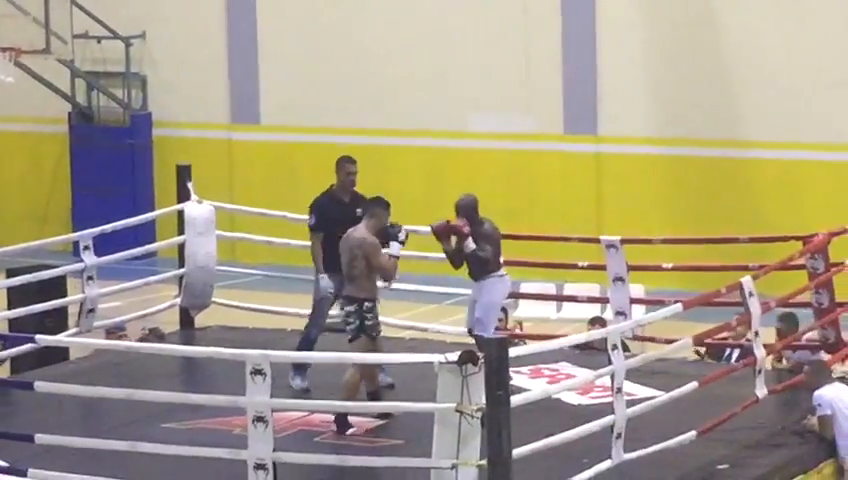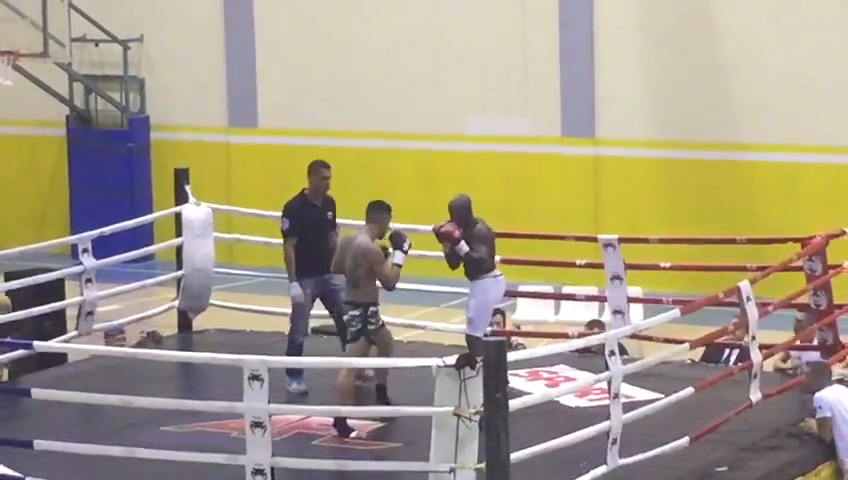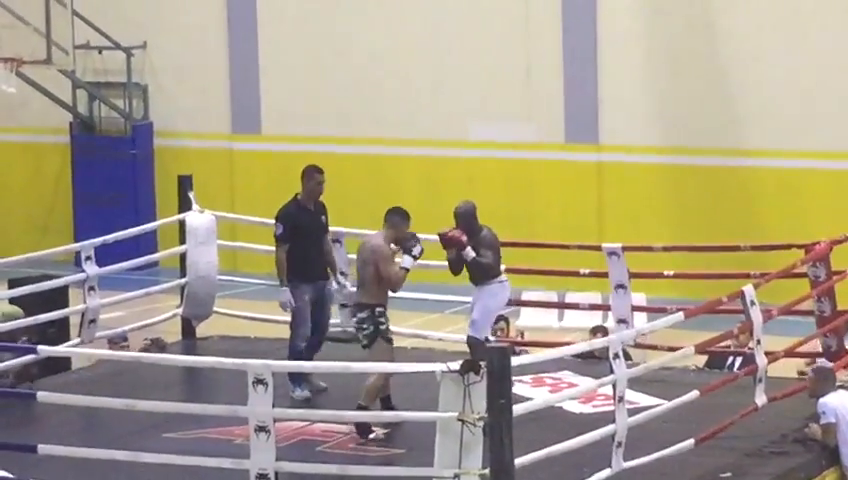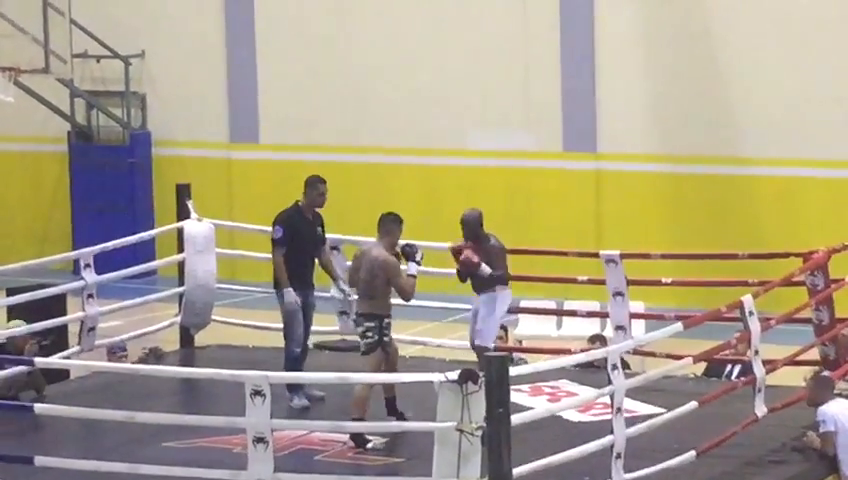
dt=0.3s
person 1, frame 1
left shoulder: (350, 235)
right shoulder: (368, 240)
right elbow: (388, 274)
left wrist: (385, 243)
right wrist: (396, 245)
left hip: (355, 302)
right hip: (360, 306)
right knee: (360, 363)
left ankle: (375, 404)
right ankle: (341, 418)
person 1, frame 2
left shoulder: (350, 240)
right shoulder: (371, 249)
left elbow: (336, 267)
right elbow: (390, 283)
right wrist: (399, 253)
left hip: (359, 306)
right hip: (362, 310)
left knee: (386, 344)
right knee: (352, 366)
left ankle: (382, 400)
right ankle: (340, 421)
person 1, frame 3
left shoulder: (370, 242)
right shoulder: (380, 248)
right elbow: (394, 285)
left wrist: (400, 252)
right wrist: (409, 258)
left hip: (367, 309)
right hip: (370, 312)
left knee: (384, 363)
left ankle: (387, 408)
right ankle: (361, 419)
person 1, frame 4
left shoulder: (362, 252)
right shoulder: (387, 261)
left elbow: (351, 281)
right elbow: (407, 295)
right wrist: (413, 264)
left hip: (364, 316)
right hip: (375, 321)
left knee: (391, 361)
left ankle: (393, 412)
right ankle: (356, 432)
person 2, frame 1
left shoulder: (361, 202)
right shoulder: (322, 203)
right elbow: (316, 242)
right wrist: (321, 275)
right hip: (330, 274)
right knee: (316, 325)
right ankle: (298, 372)
person 2, frame 2
left shoulder: (329, 203)
right shoulder: (294, 208)
right elbow: (288, 247)
right wrist: (293, 282)
left hip: (329, 274)
right hip: (304, 278)
left knee: (346, 320)
right knee: (299, 329)
right ankle: (294, 377)
person 2, frame 3
left shoulder: (321, 208)
right shoulder: (288, 213)
right elbow: (281, 252)
left wrist: (335, 273)
right wrist: (283, 287)
left hip: (322, 280)
right hip: (300, 283)
left knee: (320, 332)
right knee: (301, 334)
left ankle: (304, 373)
right ankle: (296, 383)
person 2, frame 4
left shoulder: (317, 219)
right shoulder: (286, 218)
left elbow: (322, 253)
right elbow: (277, 256)
left wrist: (338, 281)
right wrist: (286, 289)
left hip: (307, 287)
right hip: (289, 289)
left knee: (303, 340)
right knee: (295, 340)
left ankle: (298, 385)
right ankle: (294, 392)
person 3, frame 1
left shoulder: (487, 230)
right shoulder: (466, 228)
left elbow: (487, 261)
right elbow: (457, 263)
left wrist: (466, 241)
right wrist: (445, 241)
left hip: (493, 283)
right hip: (482, 283)
left knee: (481, 335)
right knee: (473, 330)
person 3, frame 2
left shoulder: (480, 231)
right shoulder: (462, 230)
left elbow: (481, 262)
right elbow: (453, 264)
left wrist: (458, 243)
right wrist: (447, 243)
left hip: (488, 284)
right hip: (479, 284)
left knee: (473, 336)
right knee: (474, 332)
person 3, frame 3
left shoulder: (486, 237)
right shoulder: (467, 237)
left elbow: (487, 267)
right elbow: (456, 270)
left wrist: (465, 249)
right wrist: (450, 249)
left hip: (494, 289)
right hip: (483, 289)
left knee: (474, 339)
right knee: (476, 337)
person 3, frame 4
left shoulder: (493, 246)
right shoulder: (469, 245)
left elbow: (504, 278)
right elbow: (463, 279)
left wrist: (480, 267)
right wrist: (460, 262)
left hip: (496, 296)
right hip: (482, 297)
left knee: (482, 346)
right knee: (476, 343)
